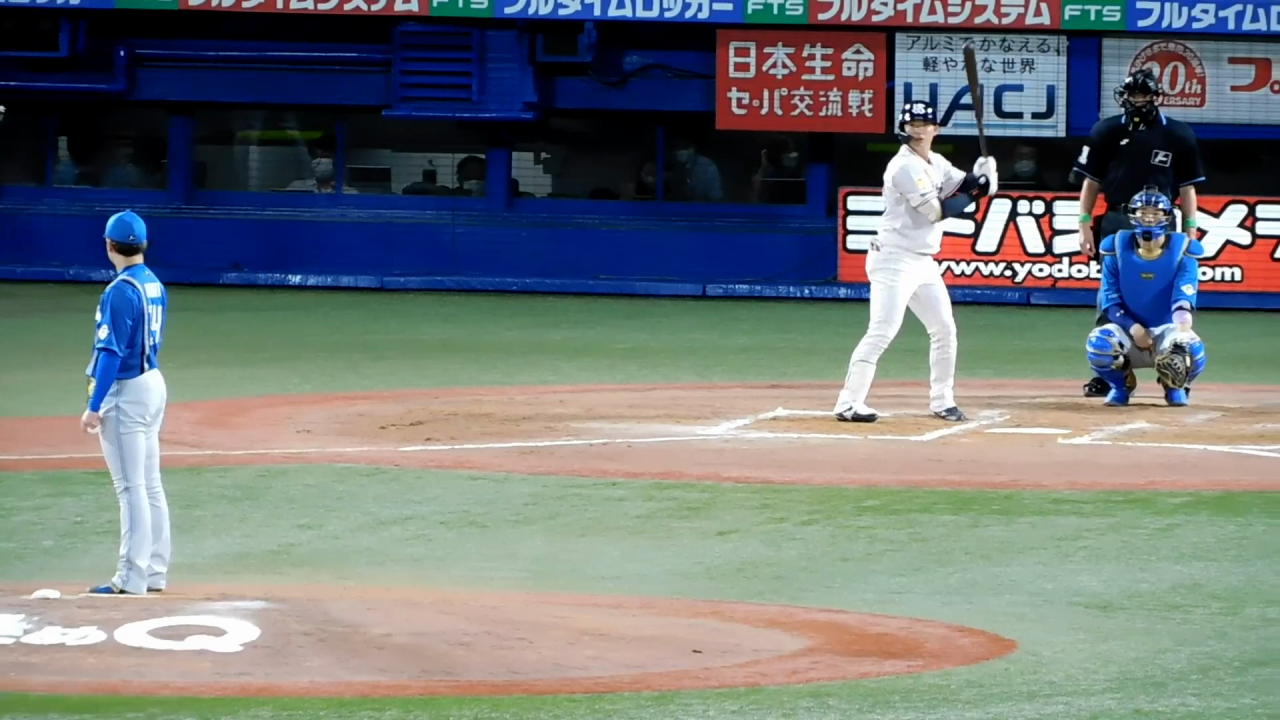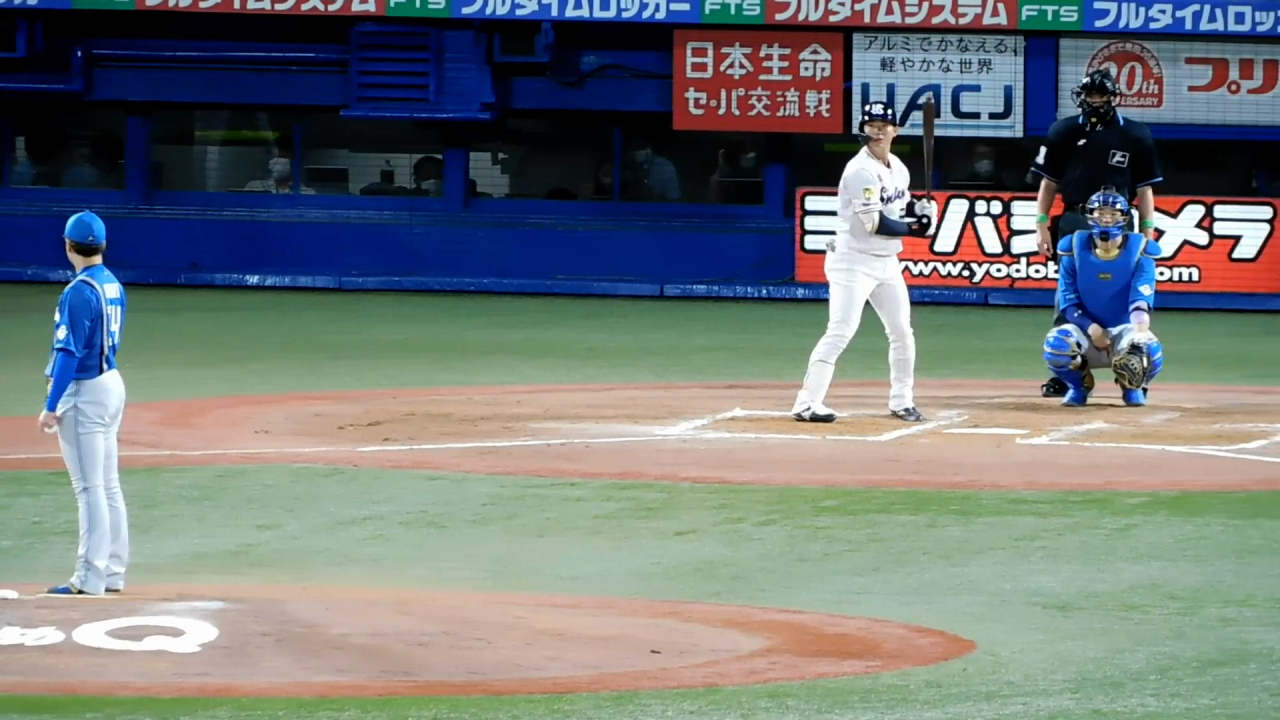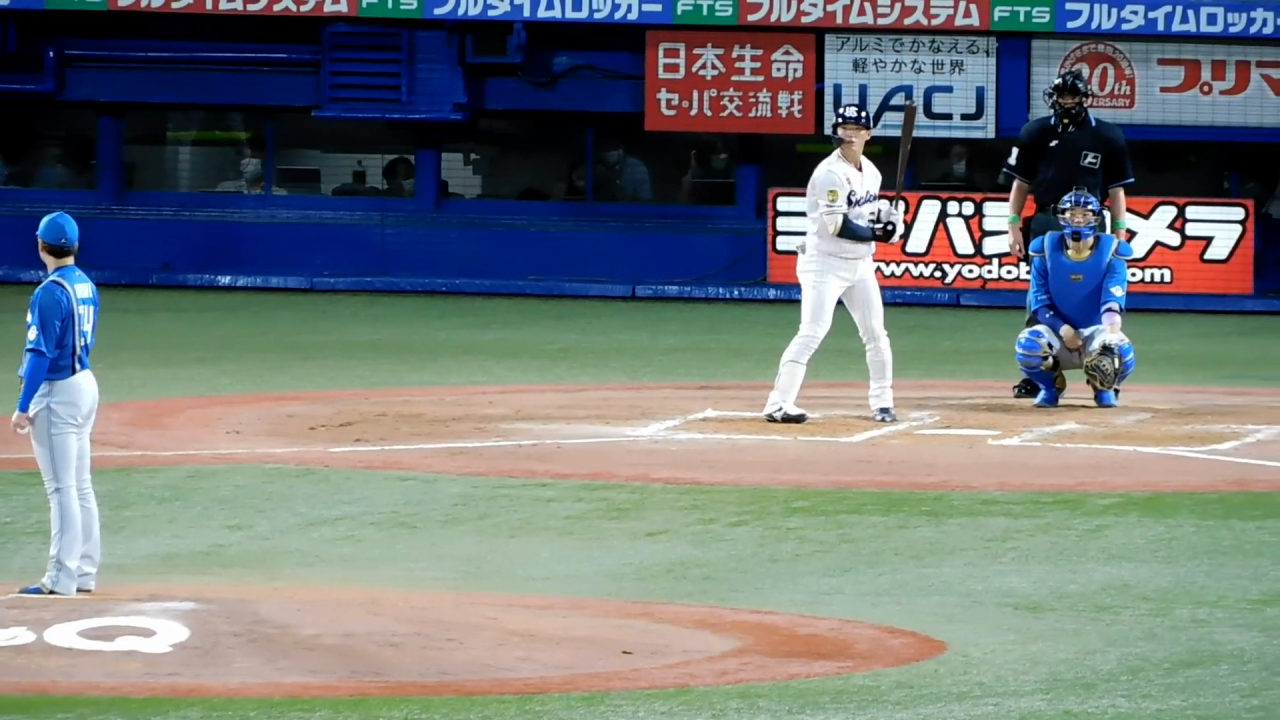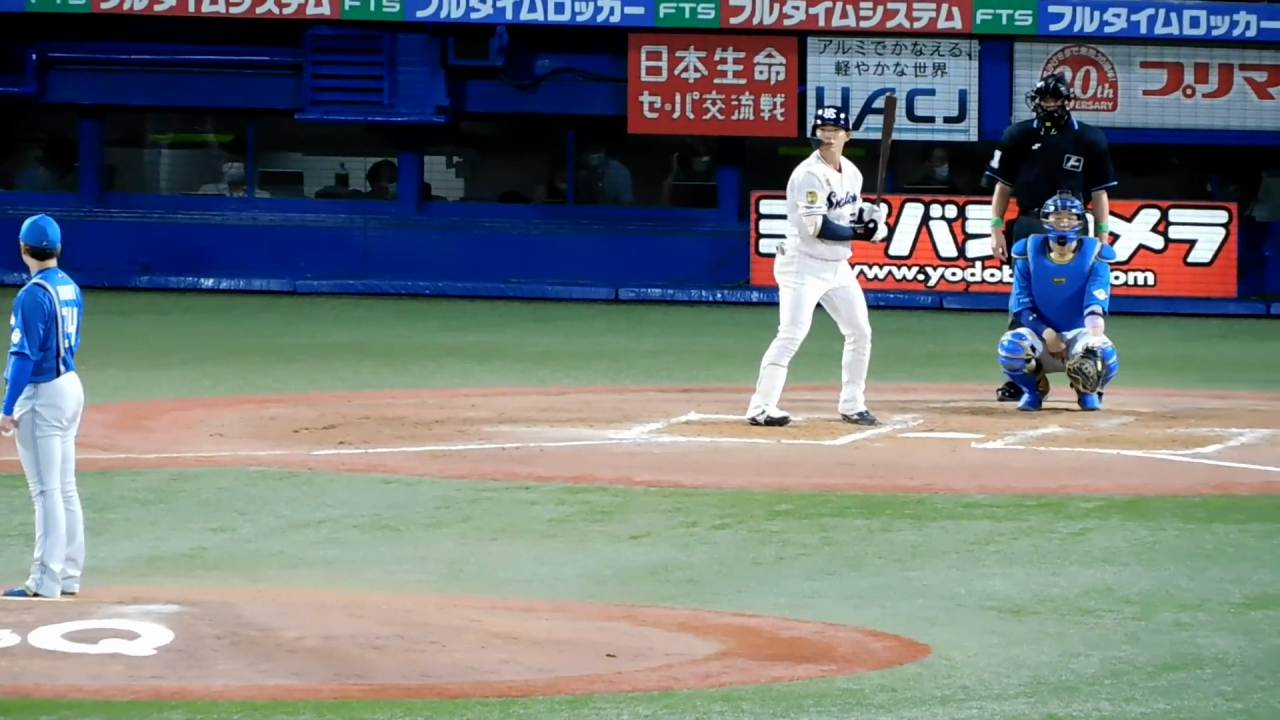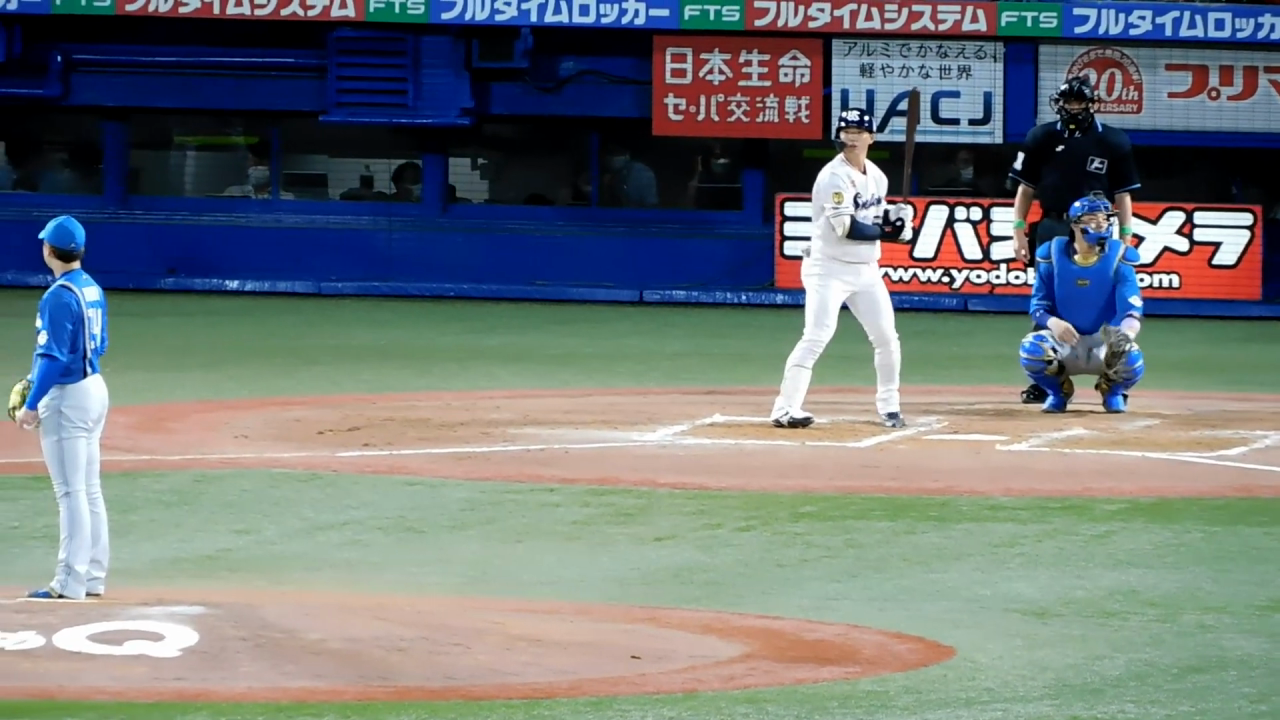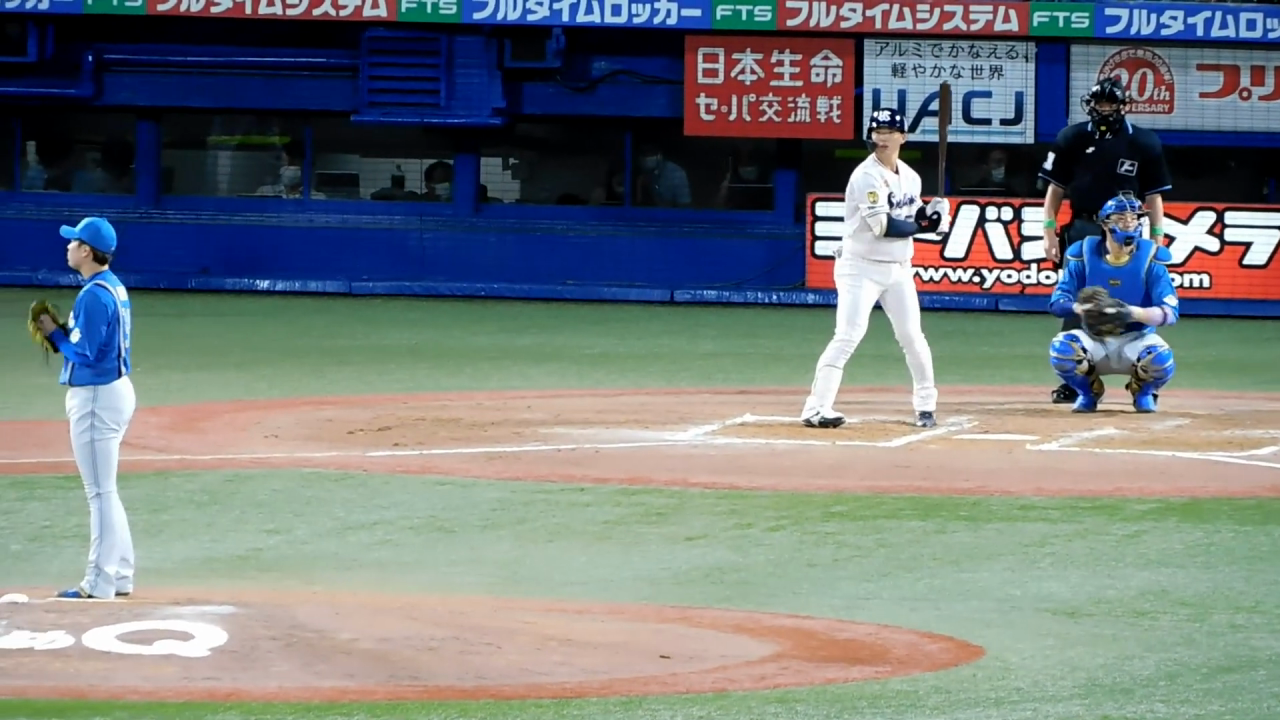
dt=0.3s
person 1, frame 1
left shoulder: (120, 290)
right shoulder: (154, 284)
left elbow: (111, 353)
left wrist: (94, 406)
left hip: (126, 392)
right hip: (152, 383)
left knee: (130, 487)
right knee: (149, 484)
left ankle: (133, 578)
right ankle: (154, 570)
person 1, frame 2
left shoulder: (79, 291)
right shoulder: (113, 285)
left elbow: (69, 353)
left wrist: (51, 406)
left hip: (84, 392)
right hip: (111, 384)
left knee: (89, 488)
right knee: (108, 485)
left ankle: (91, 579)
right ankle: (112, 571)
person 1, frame 3
left shoulder: (50, 291)
right shoulder: (87, 285)
left elbow: (40, 354)
left wrist: (23, 407)
left hip: (57, 393)
right hip: (84, 384)
left knee: (61, 488)
right knee: (80, 486)
left ankle: (62, 579)
right ankle: (84, 571)
person 1, frame 4
left shoulder: (32, 295)
right shoulder: (71, 288)
left hip: (41, 395)
right hip: (69, 387)
left knee: (46, 490)
right knee: (64, 488)
left ankle: (46, 581)
right ankle: (67, 574)
person 1, frame 5
left shoulder: (58, 296)
right shoulder: (93, 289)
left elbow: (53, 358)
left wrist: (31, 405)
left hip: (67, 397)
right hip: (94, 388)
left knee: (71, 492)
right knee: (90, 490)
left ankle: (71, 583)
right ankle: (92, 576)
person 1, frame 6
left shoulder: (93, 295)
right shoulder: (112, 287)
left elbow: (82, 353)
left wrist: (53, 333)
right wrist: (60, 331)
left hip: (96, 397)
right hip: (114, 391)
left knee: (100, 492)
right knee: (106, 491)
left ankle: (100, 583)
right ankle: (120, 574)
person 2, frame 1
left shoulder: (1178, 135)
right shoulder: (1106, 131)
left elbow: (1187, 189)
right elbow: (1091, 182)
left wrist: (1190, 233)
right wrist: (1085, 225)
right hip: (1116, 224)
person 2, frame 2
left shoulder: (1136, 135)
right shoulder: (1064, 131)
left elbow: (1144, 189)
right elbow: (1049, 182)
left wrist: (1147, 233)
right wrist: (1042, 225)
right hip: (1074, 223)
person 2, frame 3
left shoulder: (1108, 136)
right shoulder: (1036, 132)
left elbow: (1116, 190)
right elbow: (1021, 183)
left wrist: (1119, 234)
right wrist: (1014, 226)
right hip: (1046, 224)
person 2, frame 4
left shoulder: (1090, 139)
right shoulder: (1018, 135)
left elbow: (1099, 193)
right elbow: (1003, 186)
left wrist: (1102, 236)
right wrist: (997, 229)
right hip: (1028, 227)
person 2, frame 5
left shoulder: (1114, 141)
right shoulder: (1041, 137)
left elbow: (1123, 195)
right elbow: (1026, 188)
left wrist: (1126, 239)
right wrist: (1019, 230)
right hip: (1052, 229)
person 2, frame 6
left shoulder: (1145, 142)
right shoulder: (1071, 138)
left elbow: (1153, 196)
right elbow: (1056, 188)
left wrist: (1157, 239)
right wrist: (1050, 230)
right hip: (1082, 230)
person 3, frame 1
left shoulder: (934, 161)
right shoulder: (905, 166)
left elbow: (962, 185)
right elbow: (937, 211)
left wrist: (982, 174)
right wrist: (974, 192)
left hip: (923, 261)
right hip: (895, 260)
left knee: (944, 329)
right knee: (881, 332)
left ankle: (942, 400)
right ankle: (848, 403)
person 3, frame 2
left shoulder: (899, 168)
right shoulder: (860, 170)
left elbow: (900, 206)
right elbow: (874, 223)
left wrist: (918, 209)
right wrist: (914, 228)
left hip: (887, 262)
right hip: (853, 261)
left knee: (902, 330)
right knee: (840, 332)
left ankle: (902, 401)
right ankle: (807, 403)
person 3, frame 3
left shoulder: (872, 172)
right shoulder: (830, 172)
right elbow: (837, 226)
left wrist: (885, 215)
right wrist: (879, 234)
left hip: (861, 264)
right hip: (824, 263)
left knee: (875, 333)
right knee: (812, 332)
left ankle: (882, 400)
right ankle: (779, 403)
person 3, frame 4
left shoulder: (852, 172)
right shoulder: (808, 174)
right elbow: (818, 227)
left wrist: (868, 216)
right wrist: (860, 233)
left hip: (838, 267)
right hip: (803, 264)
left knee: (860, 332)
right knee: (791, 334)
left ankle: (853, 405)
right ankle: (761, 407)
person 3, frame 5
left shoulder: (876, 175)
right shoulder: (833, 176)
right elbow: (846, 228)
left wrist: (896, 216)
right wrist: (889, 232)
left hip: (866, 269)
right hip: (829, 267)
left knee: (886, 337)
right knee: (816, 337)
left ankle: (889, 405)
right ankle: (785, 409)
person 3, frame 6
left shoulder: (909, 176)
right shoulder: (865, 176)
left elbow: (913, 215)
right elbow: (883, 226)
left wrist: (932, 213)
right wrist: (926, 226)
left hip: (898, 268)
right hip: (861, 267)
left knee: (912, 336)
right knee: (848, 336)
left ankle: (925, 403)
right ankle: (816, 408)
person 4, frame 1
left shoulder: (1182, 250)
right shoulder: (1116, 249)
left elbow: (1184, 301)
right elbow: (1110, 302)
left wrist: (1182, 336)
right wrist: (1135, 330)
left hip: (1167, 330)
right hip: (1128, 330)
left knee: (1193, 351)
right knee: (1098, 343)
left ankle: (1175, 386)
right ankle: (1121, 385)
person 4, frame 2
left shoulder: (1139, 251)
right shoulder: (1074, 249)
left elbow: (1141, 301)
right elbow: (1067, 302)
left wrist: (1140, 338)
right wrist: (1092, 329)
left hip: (1125, 330)
right hip: (1085, 330)
left knee: (1150, 351)
right knee: (1055, 344)
left ankle: (1133, 386)
right ankle: (1079, 385)
person 4, frame 3
left shoulder: (1111, 252)
right shoulder: (1045, 250)
left elbow: (1113, 303)
right elbow: (1039, 303)
left wrist: (1111, 338)
right wrist: (1064, 330)
left hip: (1096, 331)
right hip: (1057, 331)
left knee: (1122, 353)
right knee: (1027, 344)
left ankle: (1105, 388)
right ankle: (1050, 386)
person 4, frame 4
left shoulder: (1094, 255)
right shoulder: (1028, 253)
left elbow: (1096, 306)
right elbow: (1021, 307)
left wrist: (1094, 342)
right wrist: (1048, 335)
left hip: (1080, 334)
right hip: (1041, 334)
left knee: (1105, 356)
right knee: (1010, 347)
left ankle: (1088, 390)
right ankle: (1034, 389)
person 4, frame 5
left shoulder: (1119, 258)
right shoulder: (1053, 256)
left elbow: (1132, 309)
right elbow: (1038, 306)
left wrist: (1126, 336)
right wrist: (1053, 322)
left hip: (1106, 340)
right hip: (1065, 341)
left knee: (1132, 361)
right knee: (1031, 349)
left ankle: (1113, 391)
right ankle: (1058, 391)
person 4, frame 6
left shoulder: (1150, 259)
right shoulder: (1084, 255)
left elbow: (1170, 312)
right elbow: (1056, 302)
left wrist: (1133, 313)
right wrist: (1078, 307)
left hip: (1136, 339)
right hip: (1094, 340)
left knee: (1161, 359)
right knee: (1060, 348)
left ankle: (1143, 391)
right ankle: (1088, 391)
